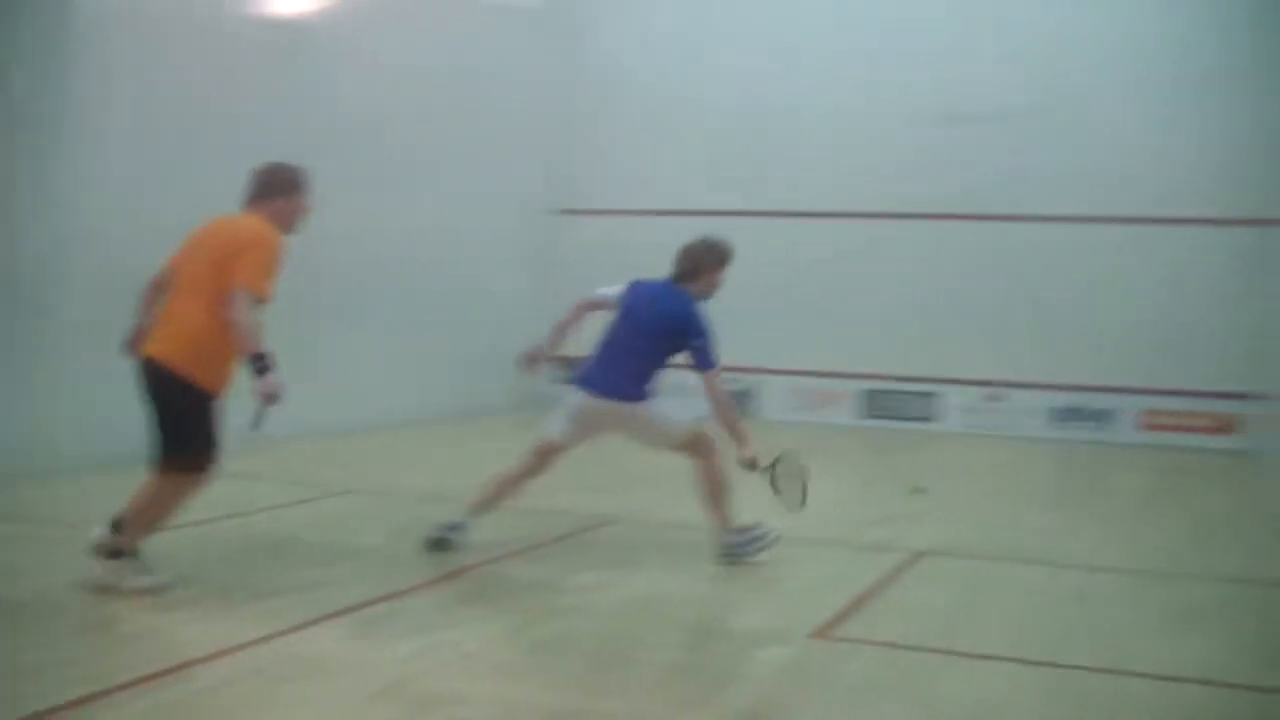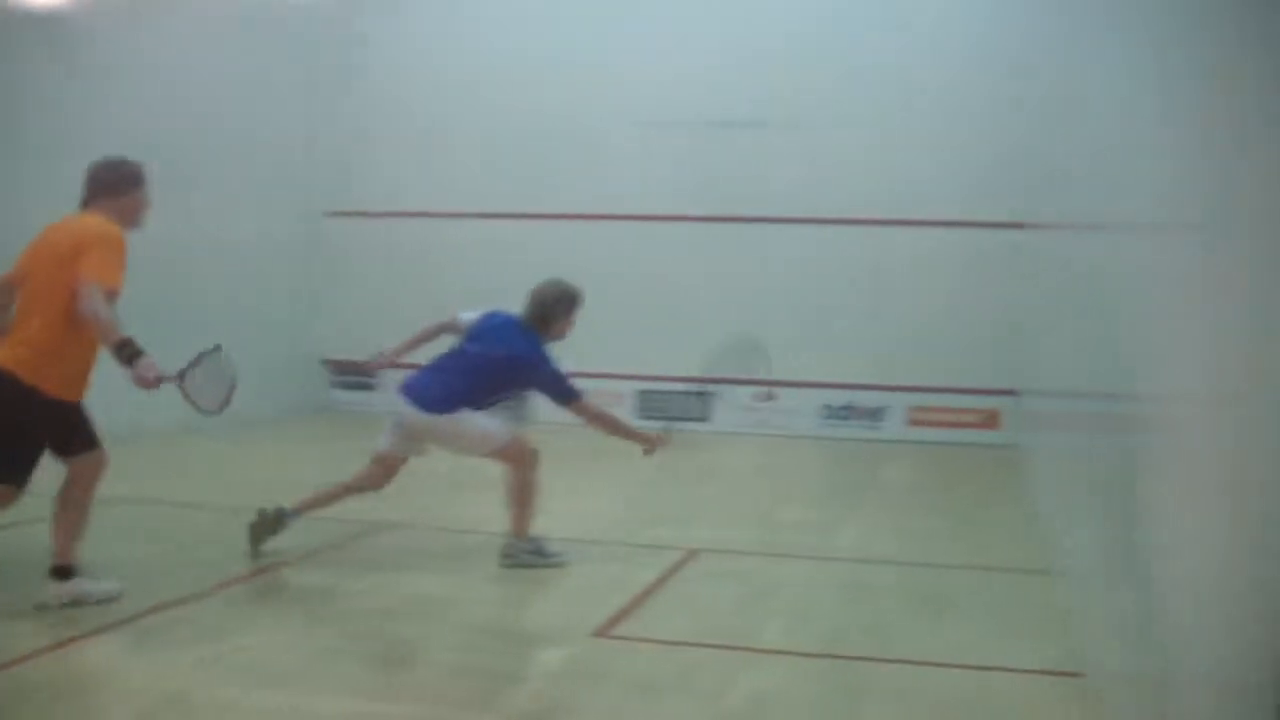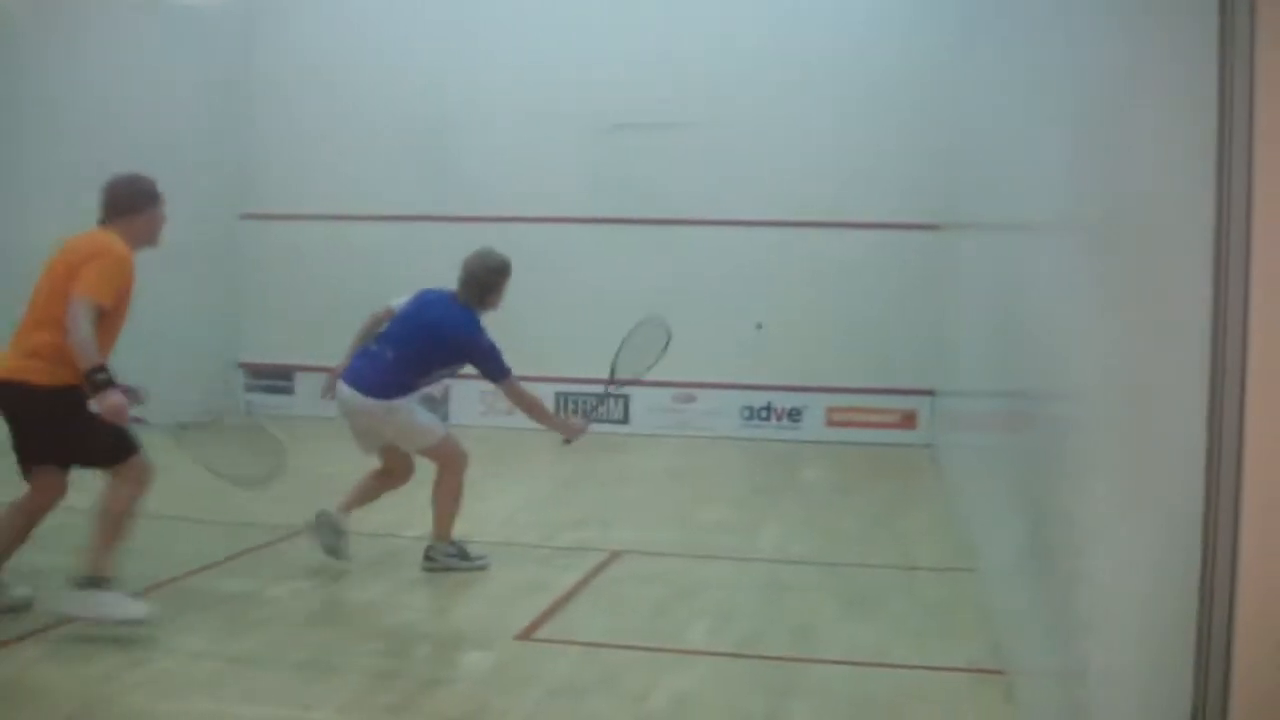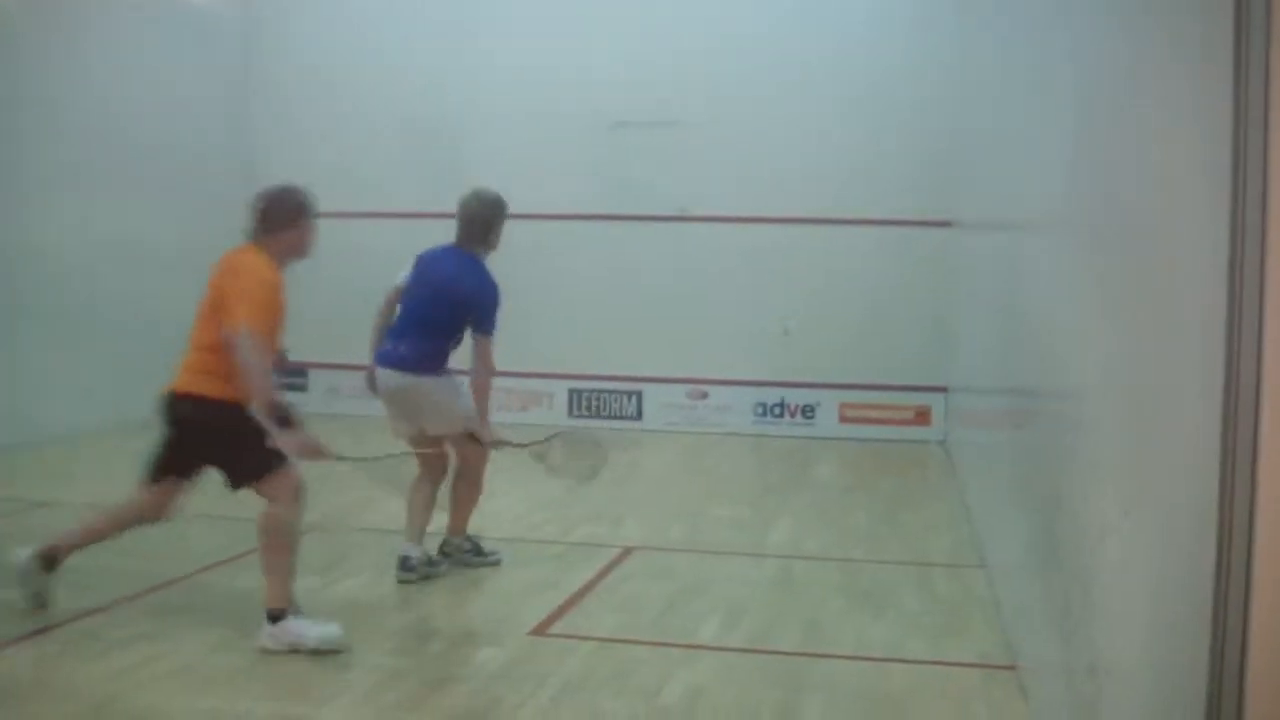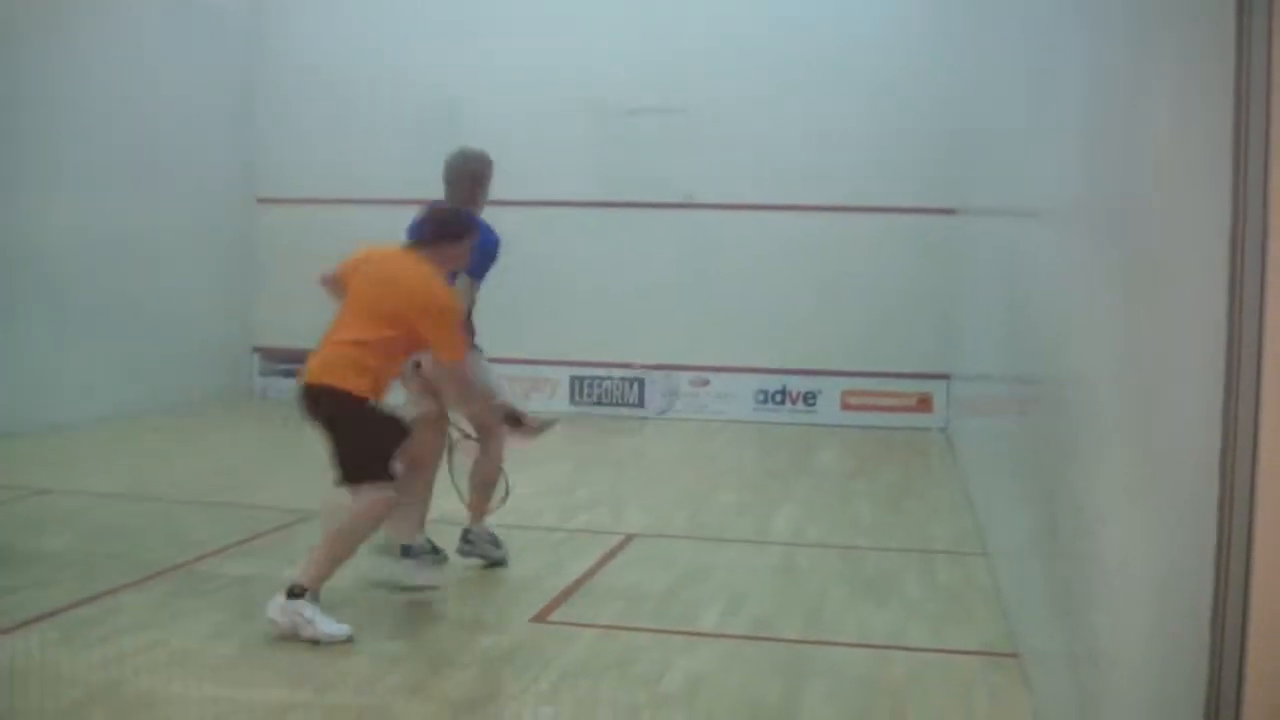
dt=0.2s
person 1, frame 1
left shoulder: (214, 228)
right shoulder: (261, 240)
left elbow: (158, 282)
right elbow: (238, 309)
left wrist: (143, 327)
right wrist: (262, 368)
left hip: (163, 359)
right hip: (185, 369)
left knee: (187, 464)
right knee: (182, 470)
left ankle: (118, 534)
right ankle: (114, 554)
person 1, frame 2
left shoulder: (59, 231)
right shoulder: (106, 237)
right elbow: (89, 306)
right wrist: (132, 356)
left knee: (89, 464)
left ankle: (65, 575)
person 1, frame 3
left shoulder: (83, 245)
right shoulder: (112, 254)
right elbow: (77, 323)
left wrist: (99, 383)
right wrist: (103, 385)
right hip: (45, 385)
left knee: (47, 490)
right knee: (135, 470)
right ankle: (92, 585)
person 1, frame 4
left shoulder: (241, 261)
right shoulder: (260, 277)
right elbow: (247, 354)
left wrist: (271, 350)
right wrist: (286, 425)
left hip: (196, 396)
right hip: (210, 401)
left knee: (152, 503)
right knee: (287, 489)
left ankle: (44, 559)
right ankle: (280, 618)
person 1, frame 5
left shoulder: (375, 258)
right shoulder: (434, 295)
left elbow: (331, 281)
right elbow: (458, 378)
right wrist: (496, 419)
left hip: (327, 383)
right hip: (342, 390)
right knee: (376, 496)
left ankle: (405, 557)
right ankle: (297, 601)
person 2, frame 1
left shoulder: (641, 288)
right shoulder: (691, 323)
left elbow: (587, 303)
right elbow: (715, 390)
left wrist: (547, 346)
right wrist: (742, 443)
left hip: (587, 392)
right hip: (627, 402)
left knee: (534, 461)
right knee: (705, 447)
left ankle: (460, 525)
right ankle: (729, 535)
person 2, frame 2
left shoulder: (496, 322)
right shoulder: (537, 366)
left elbow: (448, 324)
right elbow: (591, 414)
left wrist: (396, 354)
right wrist: (644, 438)
left hip: (409, 399)
right hip: (438, 413)
left knee: (374, 476)
right knee: (525, 457)
left ankle: (284, 515)
right ankle: (519, 543)
person 2, frame 3
left shoulder: (428, 297)
right shoulder: (473, 340)
left elbow: (378, 319)
right elbow: (518, 395)
left wrist: (345, 365)
right wrist: (562, 426)
left hip: (350, 387)
right hip: (378, 399)
left knee: (398, 469)
right knee: (454, 460)
left ankle: (336, 518)
right ankle: (441, 547)
person 2, frame 4
left shoulder: (427, 258)
right shoulder: (483, 287)
left elbow: (389, 304)
right elbow: (482, 359)
left wrist: (375, 360)
right wrist: (482, 422)
left hip: (390, 371)
right hip: (423, 376)
left knee: (432, 465)
right knee: (474, 453)
left ankle: (412, 553)
right ankle: (456, 542)
person 2, frame 5
left shoulder: (422, 223)
right shoulder: (483, 238)
right elbow: (459, 299)
right wrist: (433, 352)
left hip: (418, 350)
left knee: (431, 444)
right knee: (494, 434)
left ankle: (410, 540)
right ankle: (476, 530)
